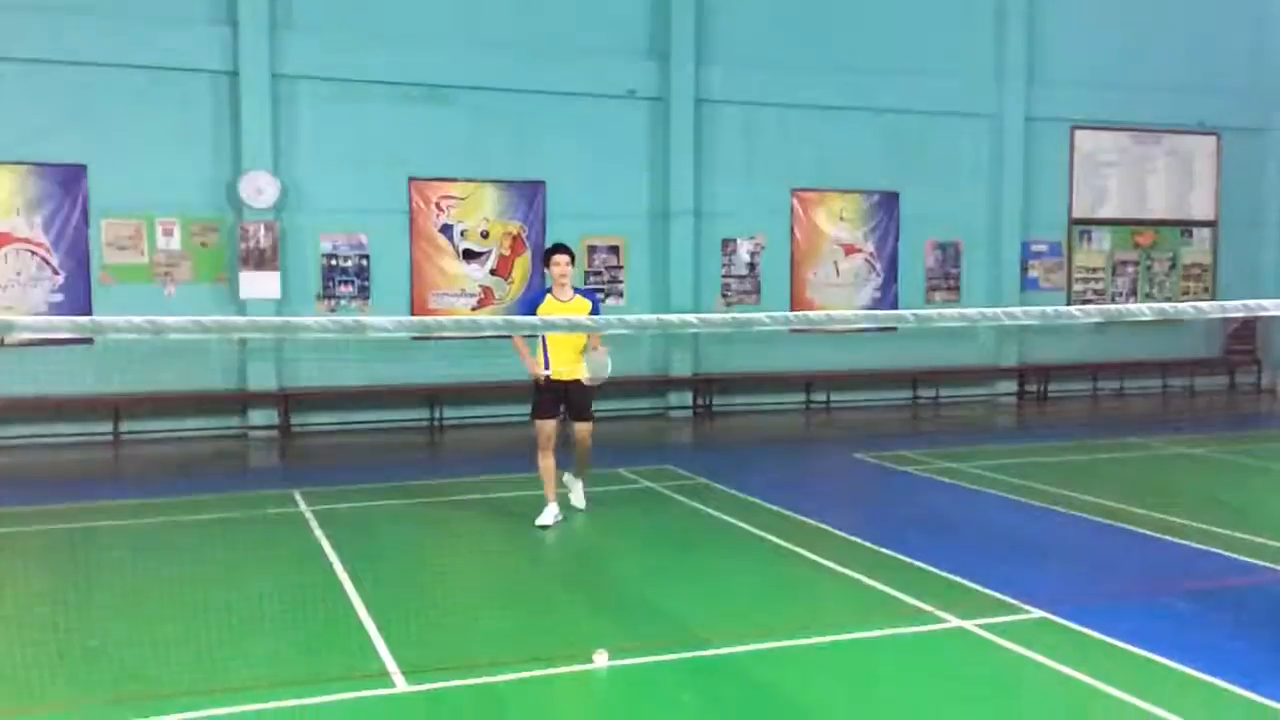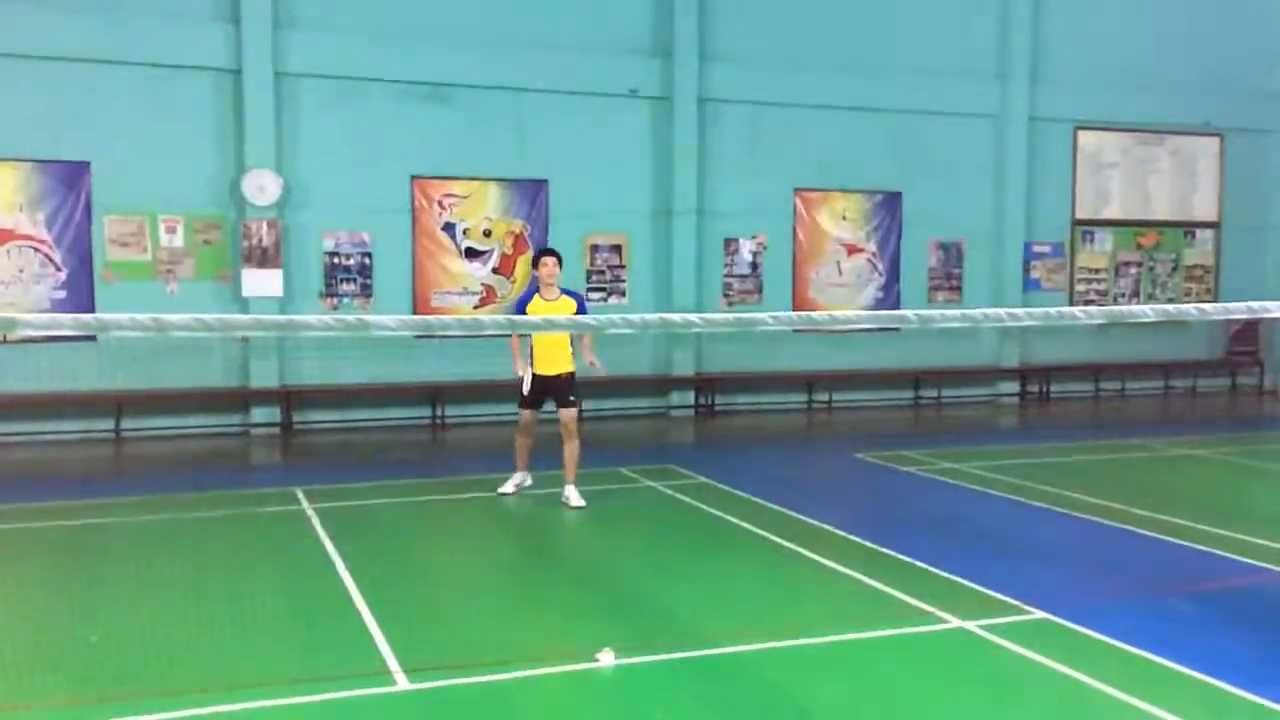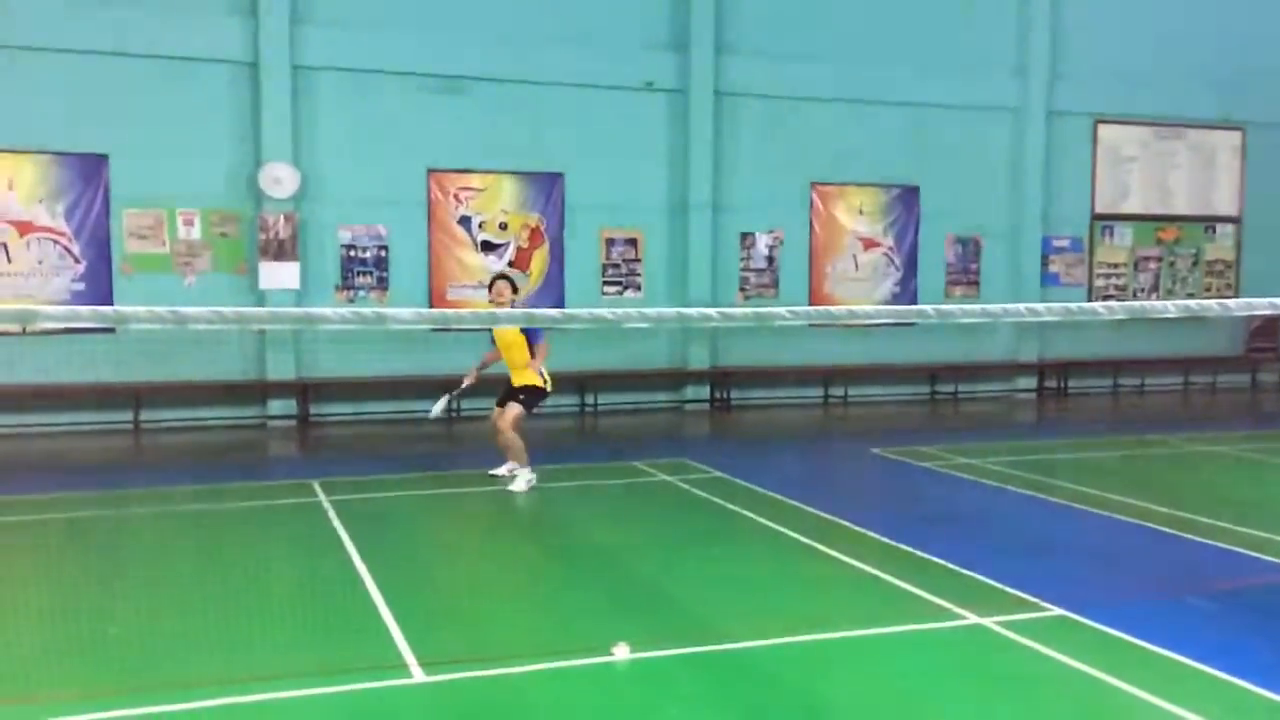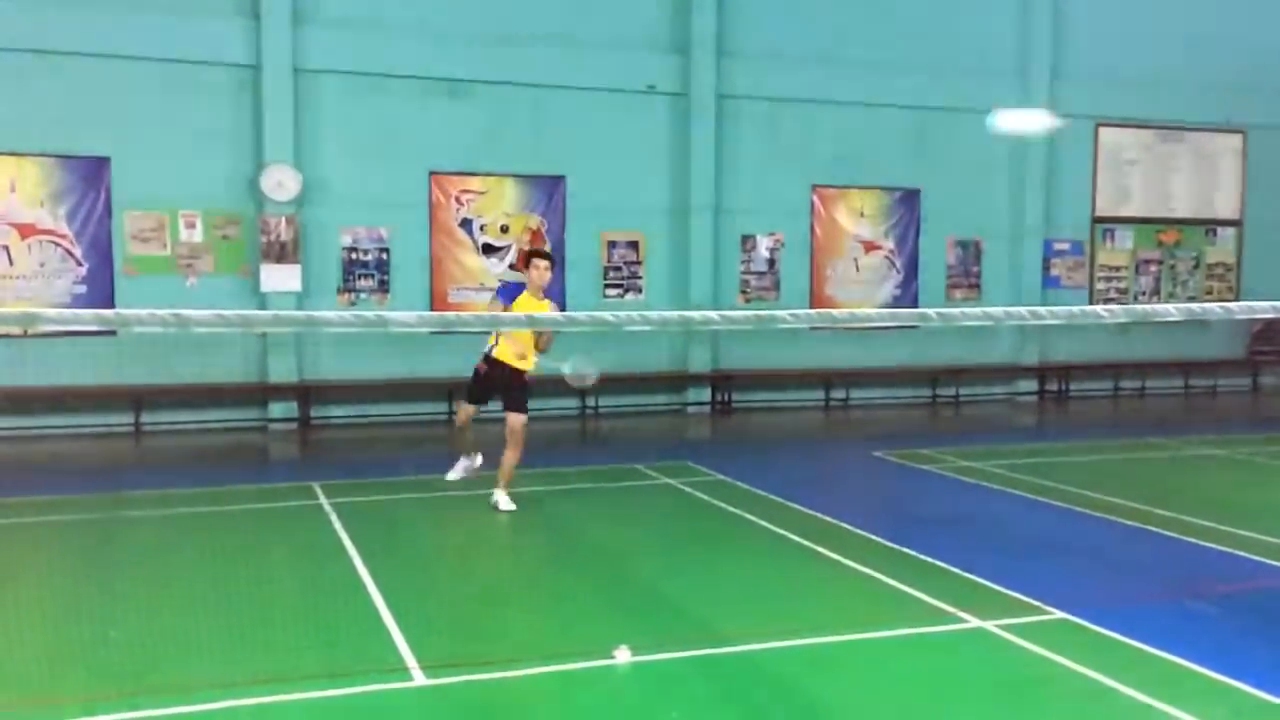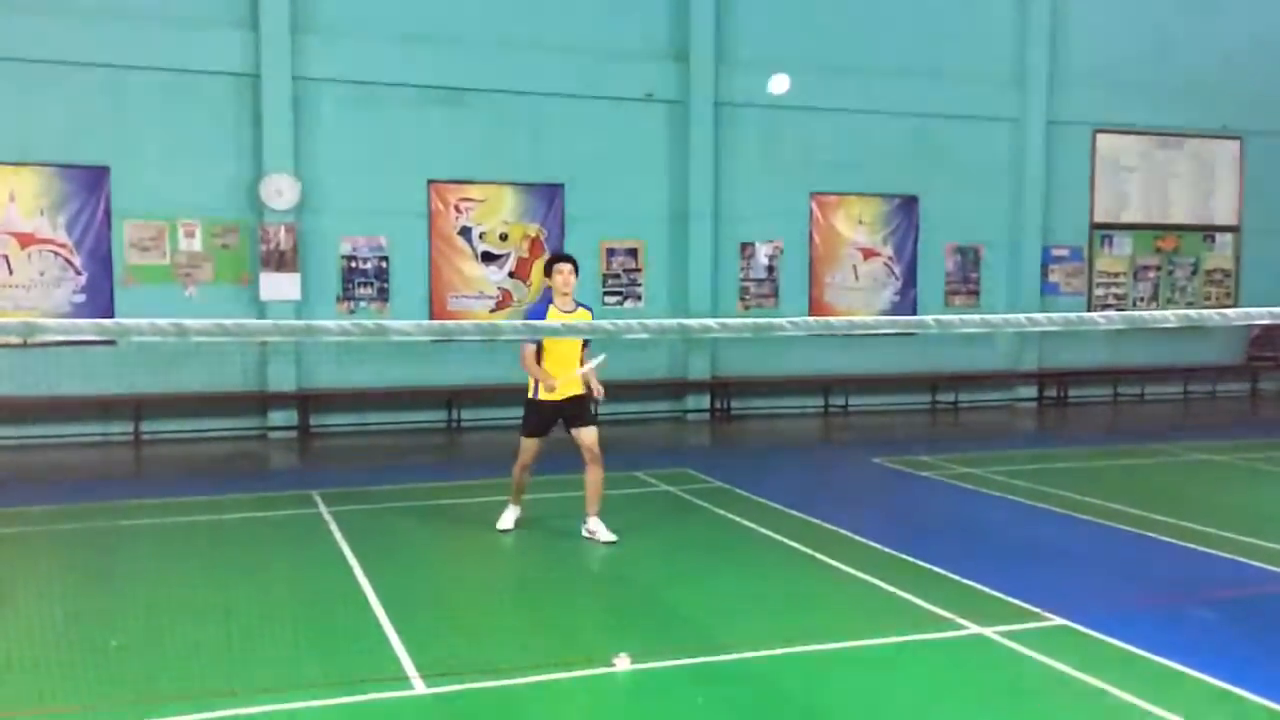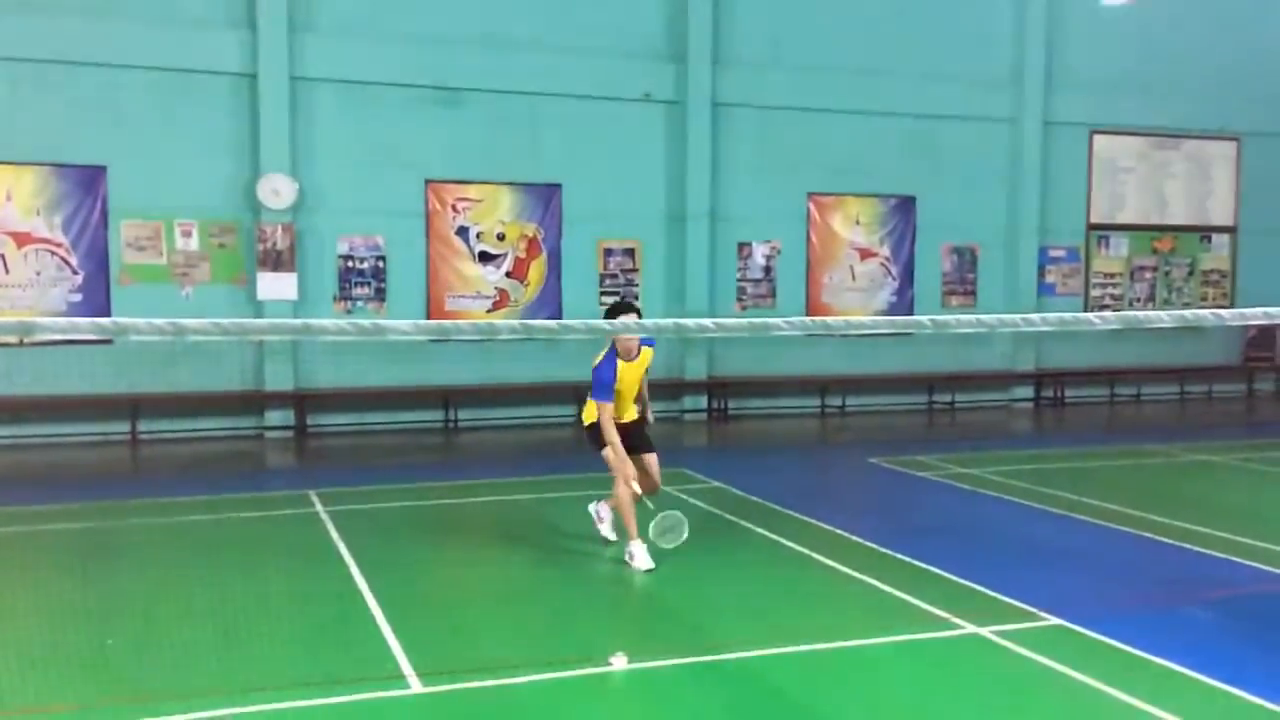
dt=0.7s
person 1, frame 1
left shoulder: (589, 301)
right shoulder: (537, 302)
left elbow: (594, 335)
right elbow: (518, 334)
left wrist: (596, 346)
right wrist: (530, 360)
left hip: (579, 379)
right hip: (548, 380)
left knee: (583, 442)
right knee: (546, 442)
left ankle: (575, 478)
right ankle: (552, 505)
person 1, frame 2
left shoulder: (575, 300)
right shoulder: (526, 301)
left elbow: (585, 331)
right elbow: (516, 334)
left wrist: (589, 354)
right wrist: (518, 359)
left hip: (564, 373)
right hip: (535, 373)
left knee: (570, 429)
right knee: (524, 426)
left ankle: (570, 488)
right ankle: (521, 474)
person 1, frame 3
right shoulder: (494, 323)
left elbow: (542, 344)
left wrist: (538, 361)
right wrist: (477, 369)
left hip: (535, 384)
right hip: (517, 382)
left knee: (505, 426)
right knee: (496, 421)
left ankle: (526, 471)
right ankle: (514, 463)
person 1, frame 4
left shoulder: (548, 308)
right shoulder: (513, 290)
right elbow: (494, 313)
left wrist: (547, 332)
right wrist: (511, 339)
left hip: (519, 371)
right hip: (494, 362)
left knee: (516, 435)
right knee: (463, 422)
left ankle: (501, 492)
right ankle: (468, 458)
person 1, frame 5
left shoulder: (586, 314)
right shoulder: (538, 313)
right elbow: (526, 358)
left wrist: (593, 381)
right wrist: (546, 379)
left hip: (576, 395)
right hip: (543, 397)
left knee: (593, 453)
right knee: (526, 459)
left ankle: (591, 521)
right ankle: (514, 505)
person 1, frame 6
left shoulder: (648, 346)
right shoulder: (605, 368)
right elbow: (607, 420)
left wrist: (646, 407)
right wrist: (624, 461)
left hip: (630, 418)
right hip: (601, 420)
left knee: (653, 480)
right knee: (624, 472)
left ankle: (604, 507)
right ankle: (634, 545)
